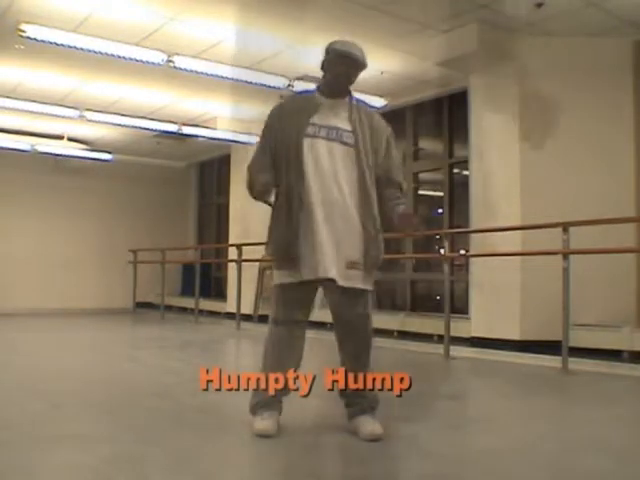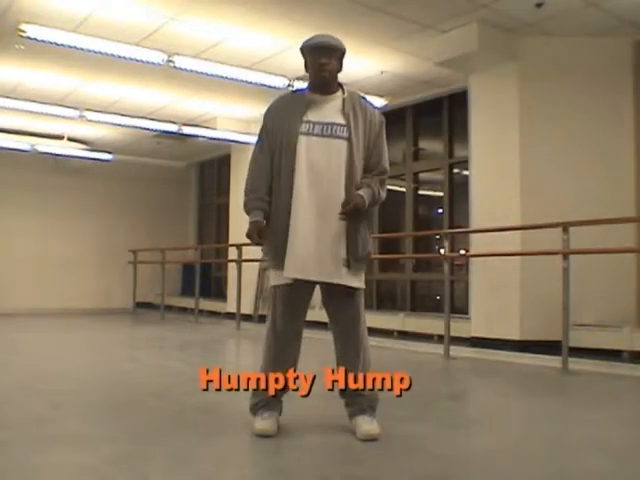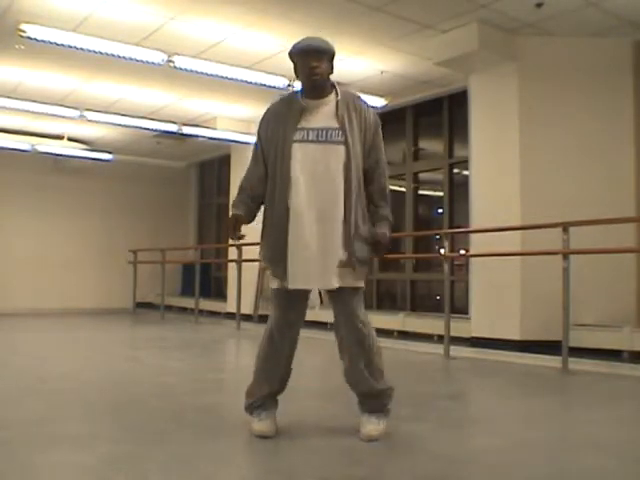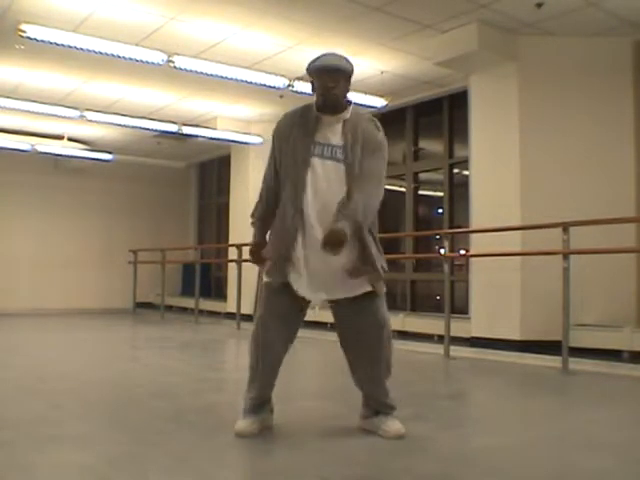
dt=1s
person 1, frame 1
left shoulder: (371, 123)
right shoulder: (288, 112)
left elbow: (388, 180)
right elbow: (264, 163)
left wrist: (400, 211)
right wrist: (261, 185)
left hip: (352, 242)
right hip: (298, 237)
left knee: (356, 330)
right knee: (286, 325)
left ankle: (360, 406)
right ankle: (266, 403)
person 1, frame 2
left shoulder: (365, 114)
right shoulder: (281, 110)
left elbow: (378, 171)
right elbow: (261, 169)
left wrist: (365, 196)
right wrist: (256, 213)
left hip: (344, 238)
right hip: (290, 236)
left knee: (350, 325)
right knee: (283, 325)
left ankle: (361, 406)
right ankle: (267, 403)
person 1, frame 3
left shoulder: (359, 113)
right shoulder: (277, 116)
left elbow: (375, 174)
right elbow: (259, 171)
left wrist: (381, 222)
right wrist: (242, 207)
left hip: (343, 239)
right hip: (291, 239)
left knee: (353, 324)
right knee: (281, 326)
left ankle: (374, 405)
right ankle: (262, 404)
person 1, frame 4
left shoulder: (368, 130)
right shoulder: (290, 125)
left elbow: (370, 187)
right elbow: (273, 185)
left wrist: (347, 225)
right wrist: (260, 233)
left hip: (349, 254)
right hip: (292, 250)
left knee: (371, 331)
right knee: (270, 330)
left ankle: (377, 410)
right ankle: (257, 407)
